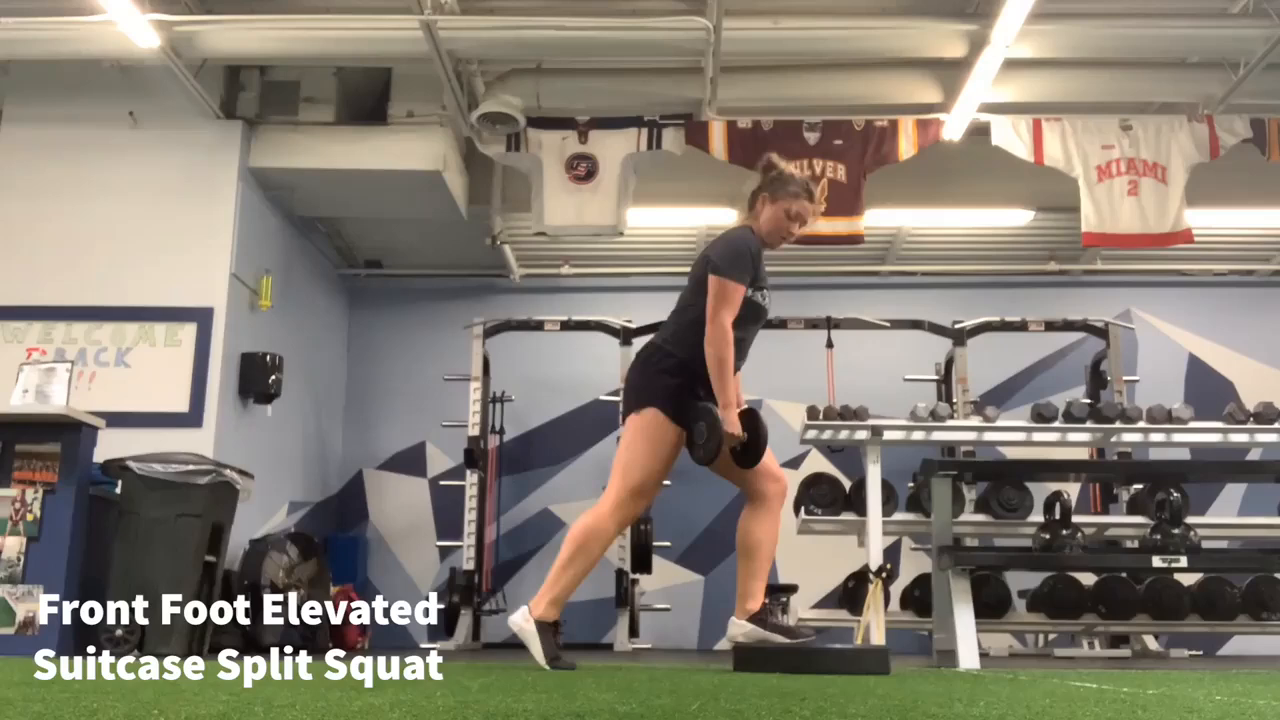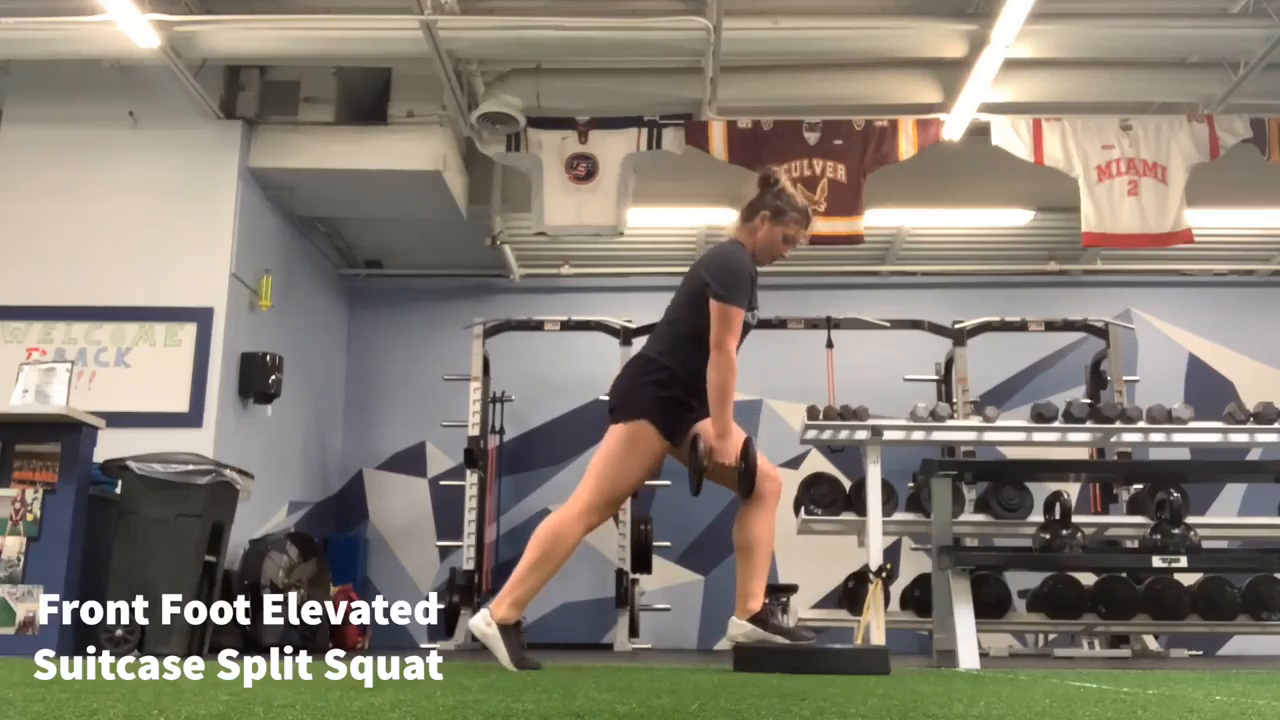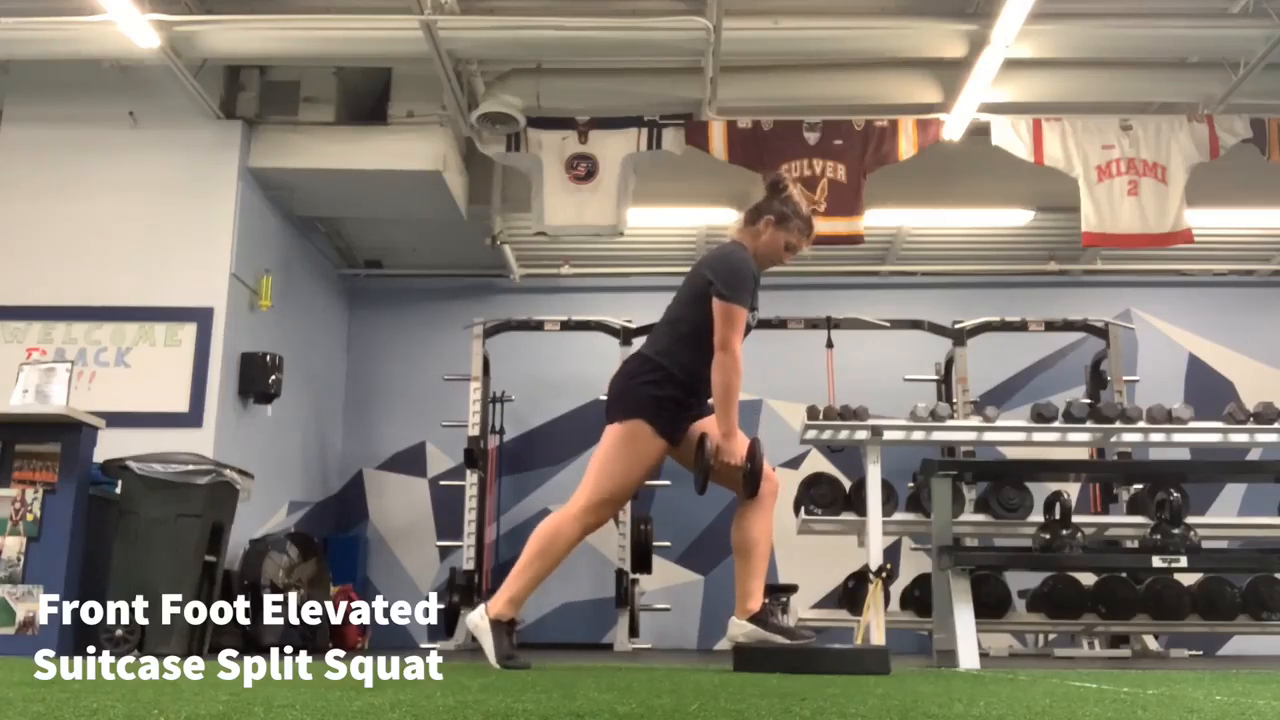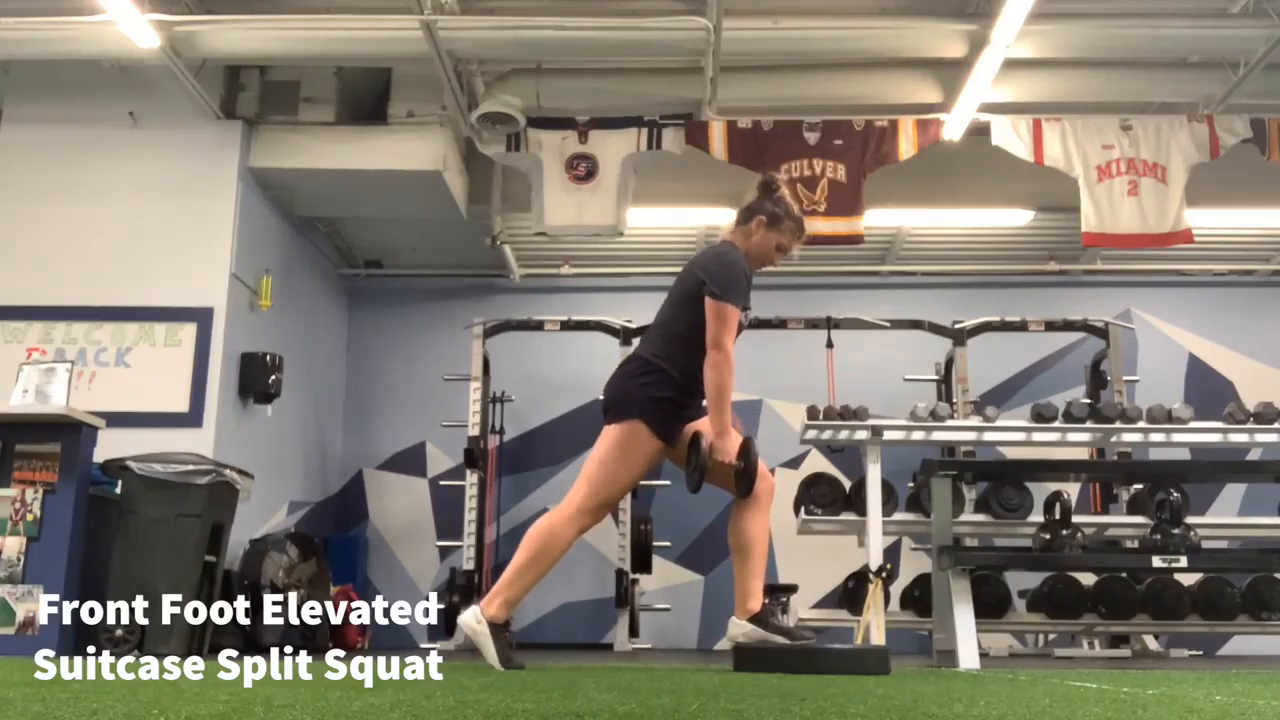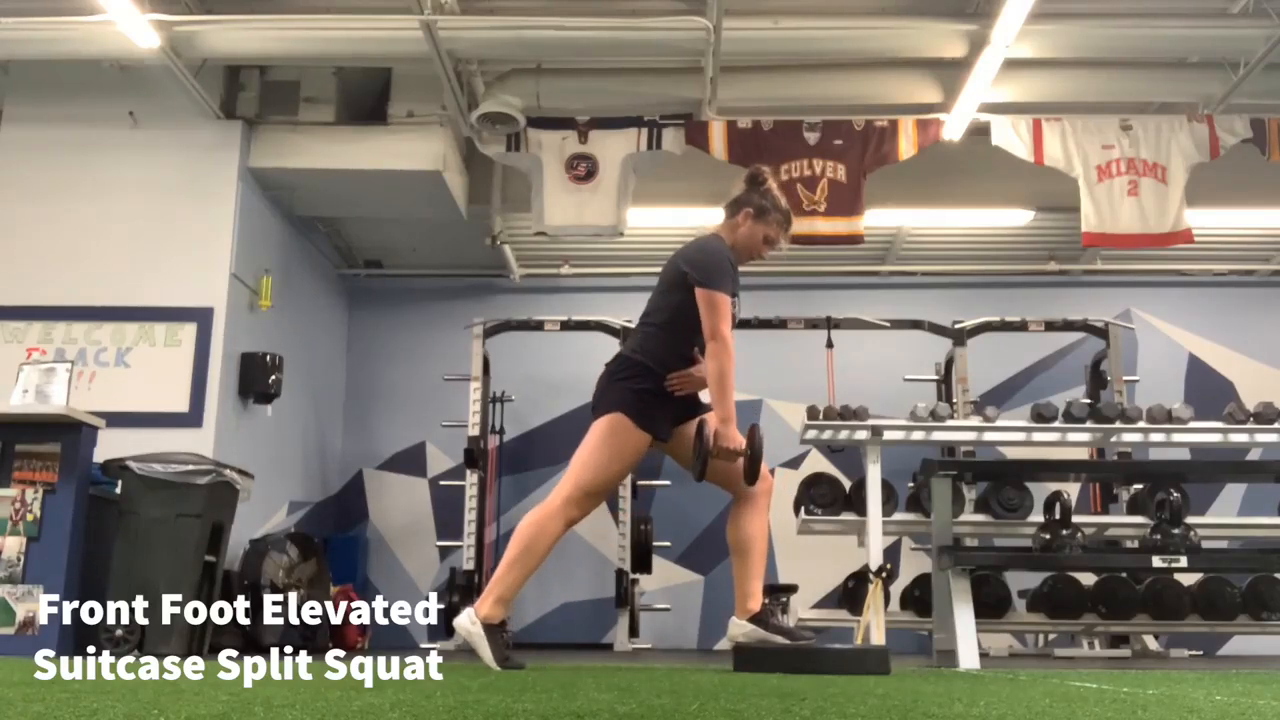
dt=0.5s
person 1, frame 1
left shoulder: (753, 259)
right shoulder: (738, 246)
right elbow: (717, 327)
left wrist: (731, 406)
right wrist: (729, 409)
left hip: (695, 392)
right hip: (664, 383)
left knee: (769, 484)
right knee: (623, 503)
left ankle: (749, 616)
right ankle: (540, 616)
person 1, frame 2
left shoulder: (735, 266)
right shoulder: (733, 264)
right elbow: (721, 353)
left wrist: (719, 428)
right wrist: (724, 435)
left hip: (681, 401)
right hip: (652, 395)
left knee: (765, 485)
right knee: (591, 507)
left ankle: (750, 615)
right ankle: (499, 616)
person 1, frame 3
left shoulder: (731, 264)
right shoulder: (737, 264)
right elbow: (726, 351)
left wrist: (722, 431)
right wrist: (728, 434)
left hip: (679, 399)
right hip: (650, 392)
left knee: (761, 485)
right knee: (591, 507)
left ankle: (749, 615)
right ankle: (496, 614)
person 1, frame 4
left shoulder: (721, 264)
right shoulder: (728, 265)
right elbow: (718, 351)
left wrist: (719, 424)
right wrist: (722, 435)
left hip: (674, 401)
right hip: (646, 395)
left knee: (758, 486)
right knee: (584, 508)
left ankle: (749, 615)
right ankle: (489, 614)
person 1, frame 5
left shoulder: (717, 263)
right shoulder: (712, 256)
right elbow: (718, 339)
left wrist: (704, 373)
right wrist: (728, 422)
left hip: (672, 397)
right hip: (635, 390)
left knee: (755, 485)
right knee: (571, 502)
left ankle: (750, 616)
right ankle: (484, 616)
